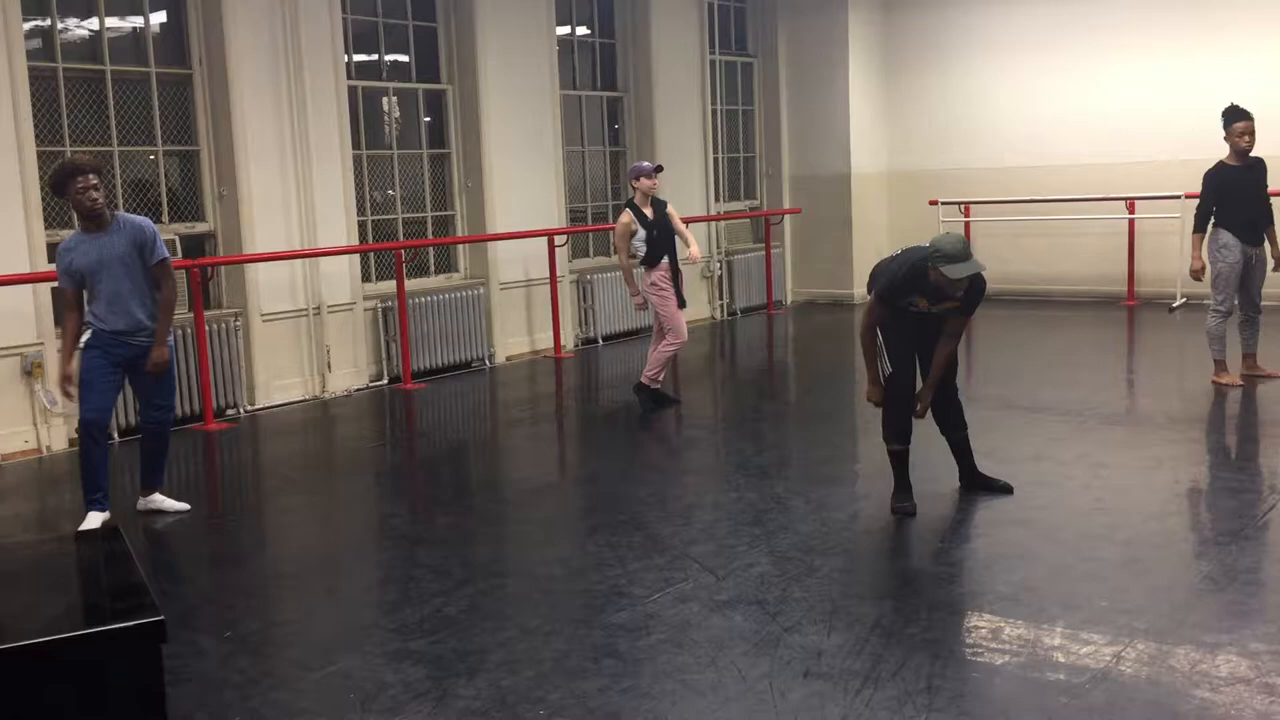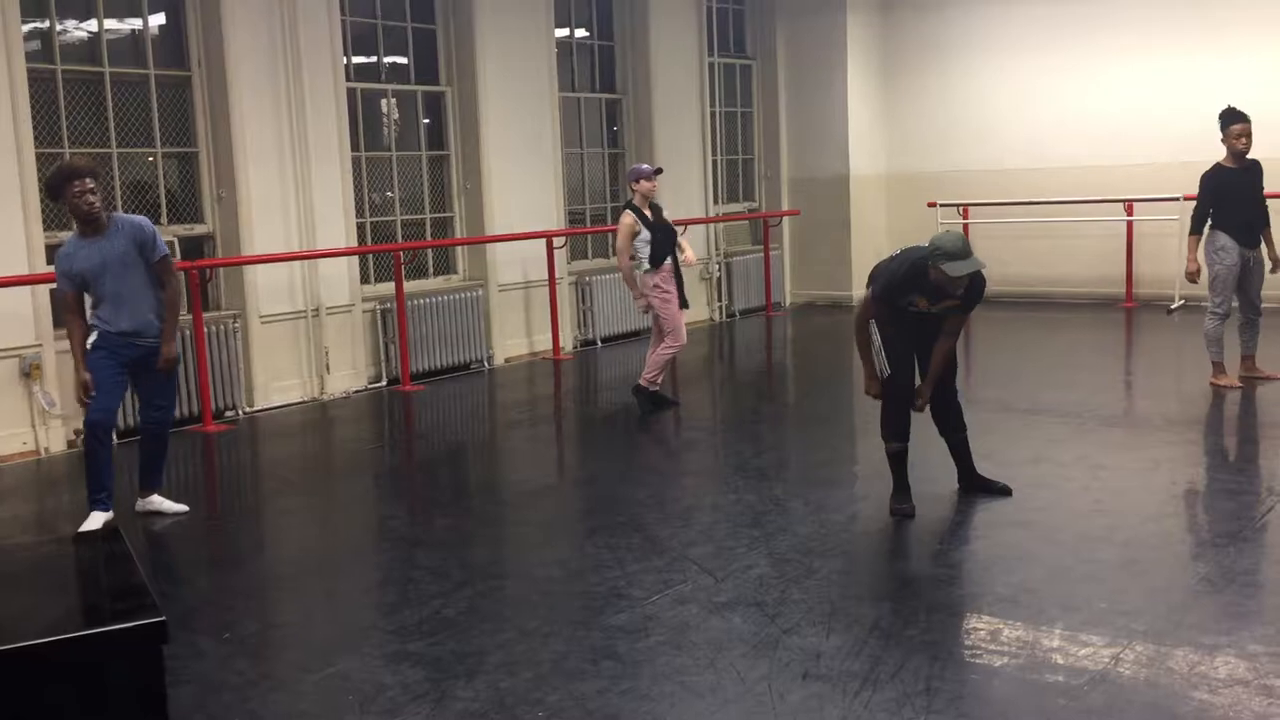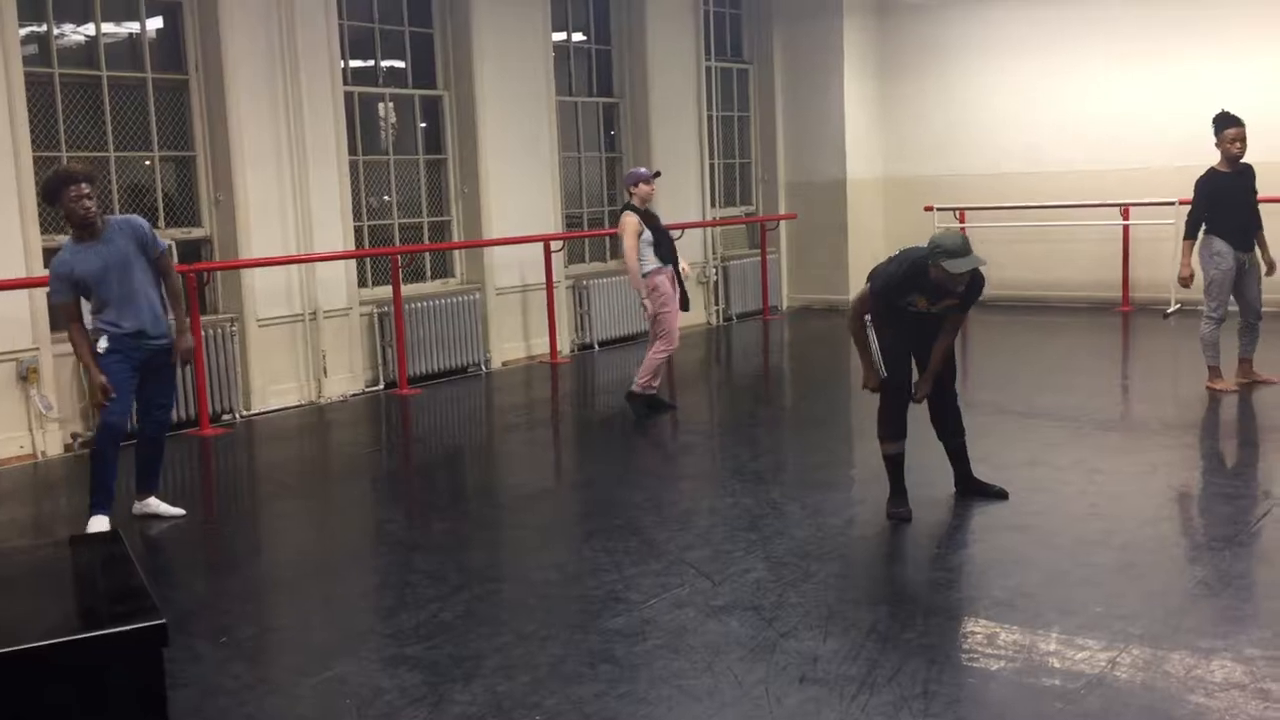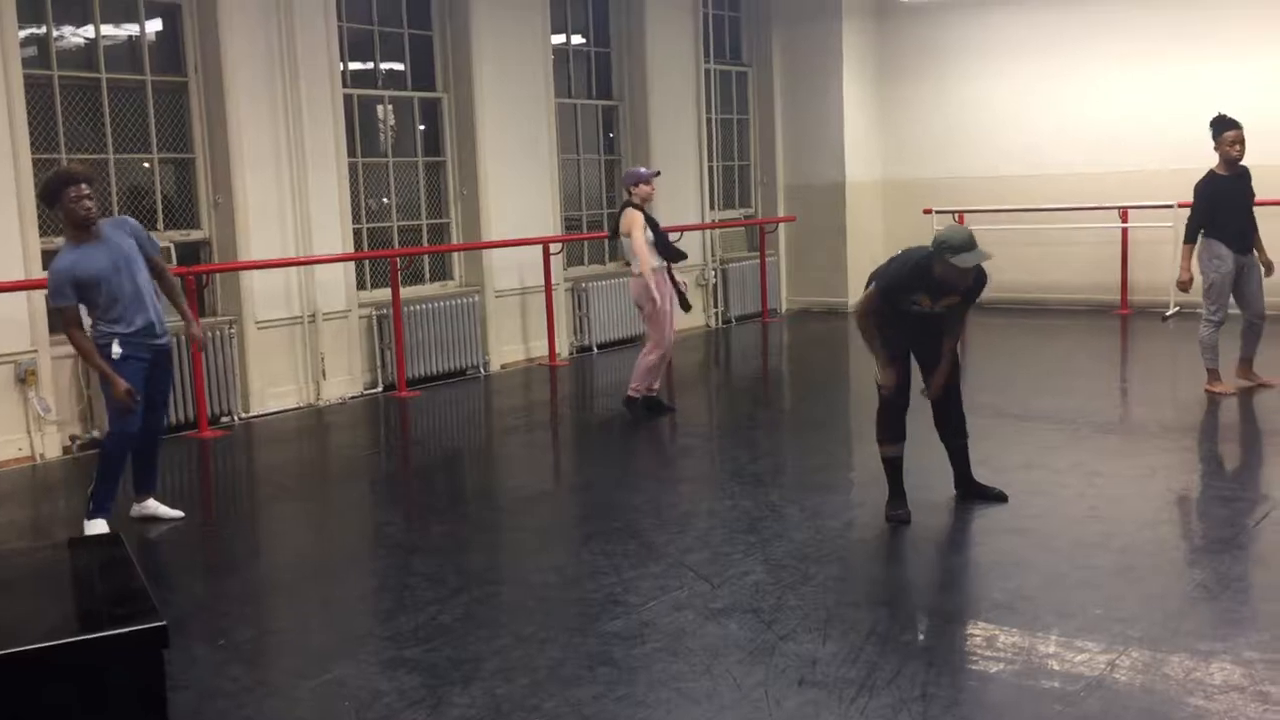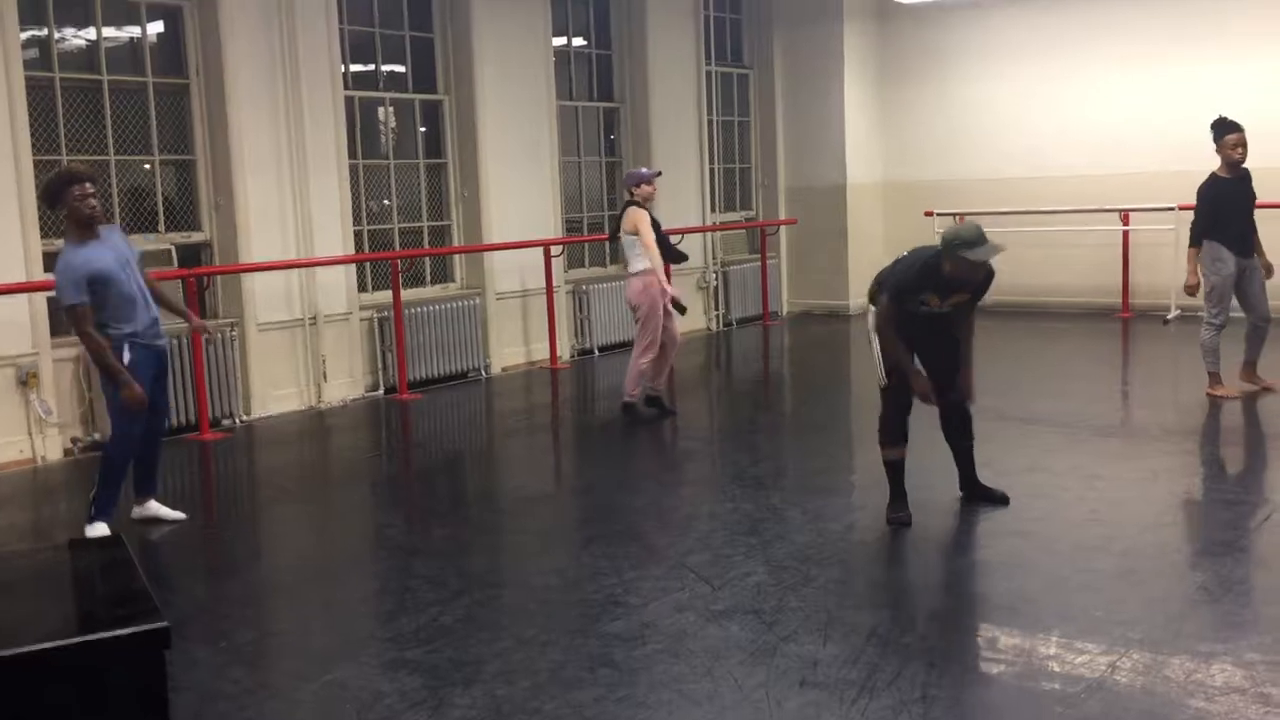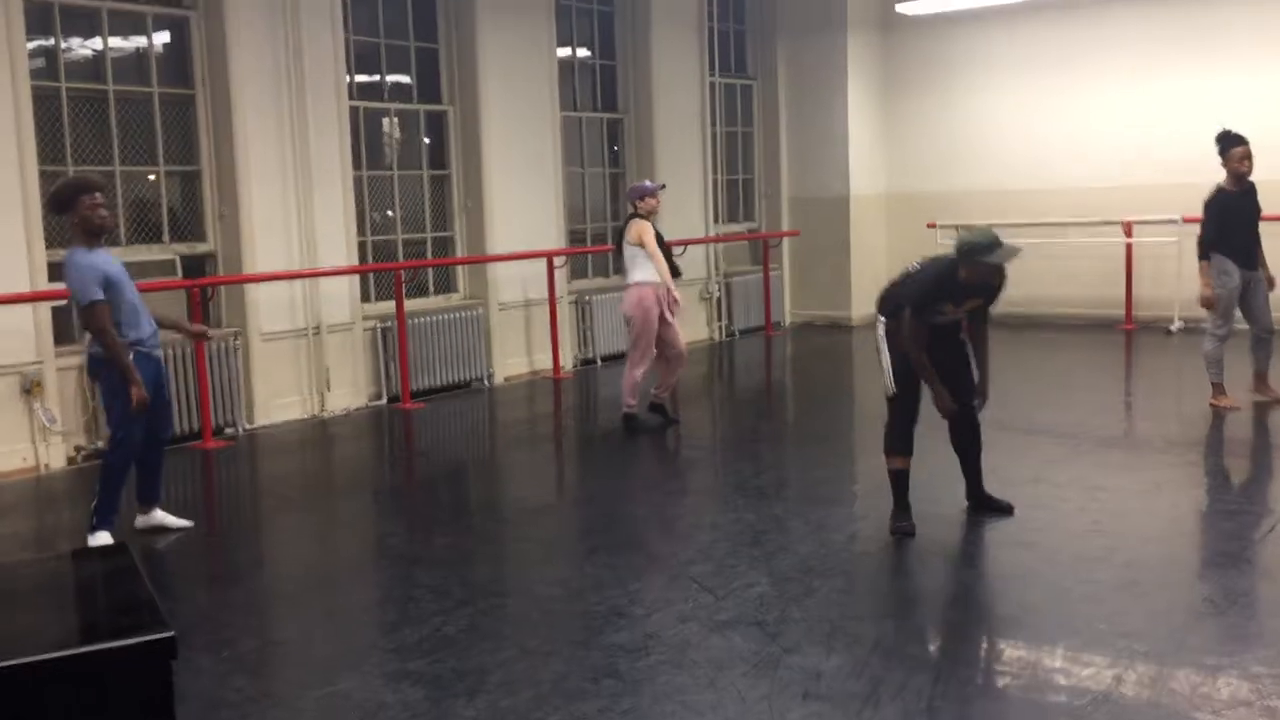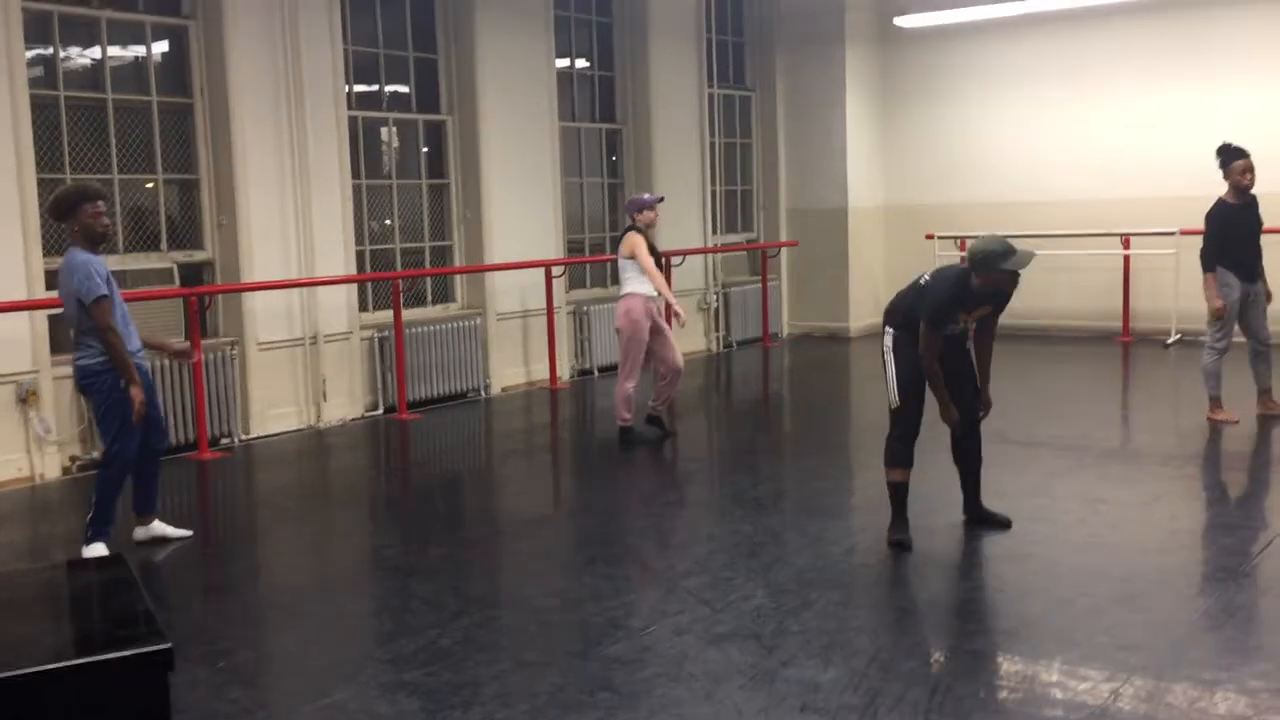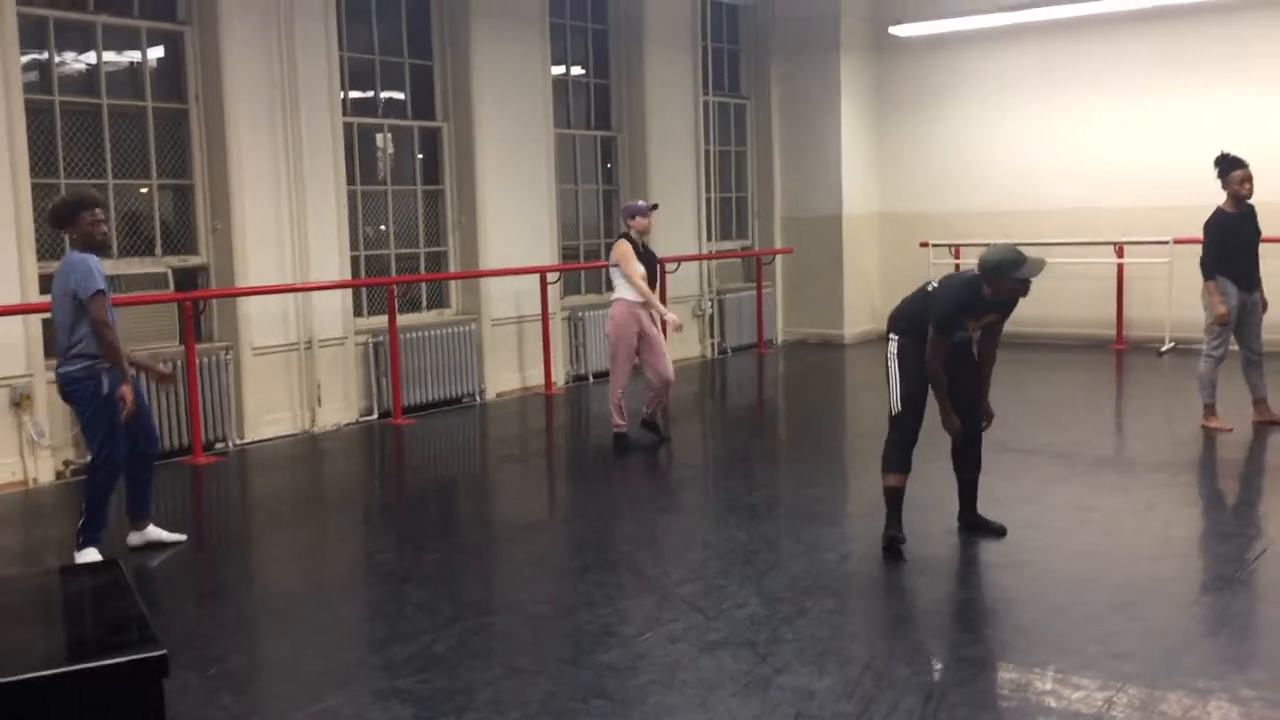
dt=0.1s
person 1, frame 1
left shoulder: (139, 229)
right shoulder: (68, 252)
left elbow: (167, 287)
right elbow: (73, 310)
left wrist: (161, 343)
right wrist: (66, 361)
left hip: (150, 343)
right hip: (102, 344)
left knee: (159, 420)
right knee: (93, 420)
left ankle: (150, 493)
right ankle: (97, 507)
person 1, frame 2
left shoulder: (138, 228)
right shoulder: (67, 256)
left elbow: (170, 283)
right elbow: (74, 315)
left wrist: (169, 339)
right wrist: (80, 367)
left hip: (153, 342)
right hip: (108, 344)
left knee: (159, 421)
right knee: (98, 421)
left ankle: (148, 495)
right ankle: (100, 506)
person 1, frame 3
left shoulder: (132, 227)
right shoulder: (64, 264)
left elbow: (170, 277)
right elbow: (74, 324)
left wrist: (183, 329)
right wrist: (93, 372)
left hip: (159, 343)
right hip: (114, 347)
left knee: (156, 424)
right knee: (111, 425)
left ankle: (145, 497)
right ankle: (99, 511)
person 1, frame 4
left shoulder: (126, 229)
right shoulder: (64, 266)
left elbow: (161, 273)
right elbow: (74, 329)
left wrist: (189, 320)
right wrist: (110, 377)
left hip: (157, 343)
right hip: (121, 349)
left knee: (152, 426)
right knee: (124, 429)
left ankle: (143, 499)
right ankle: (97, 514)
person 1, frame 5
left shoulder: (112, 235)
right shoulder: (71, 264)
left elbow: (143, 283)
right elbow: (87, 331)
left wrist: (186, 314)
right wrist: (123, 381)
left hip: (151, 344)
right hip: (126, 353)
left knee: (154, 426)
right knee: (128, 434)
left ankle: (144, 500)
right ankle: (98, 518)
person 1, frame 6
left shoulder: (102, 250)
right shoulder: (81, 265)
right elbow: (102, 329)
left wrist: (181, 326)
right wrist: (133, 381)
left hip: (146, 354)
right hip: (123, 361)
left knee: (157, 434)
right knee: (127, 441)
left ankle: (148, 510)
right ankle: (100, 527)
person 1, frame 7
left shoulder: (86, 262)
right shoulder: (85, 263)
right elbow: (105, 328)
left wrist: (164, 346)
right wrist: (133, 382)
left hip: (123, 368)
right hip: (107, 373)
left knee: (152, 441)
right knee: (121, 454)
left ankle: (146, 521)
right ankle: (94, 539)
person 1, frame 8
left shoulder: (79, 266)
right shoulder: (83, 264)
right elbow: (101, 325)
left wrist: (150, 367)
right wrist: (126, 379)
left hip: (106, 374)
right hip: (92, 378)
left knee: (145, 447)
right knee: (109, 459)
left ankle: (140, 527)
right ankle: (87, 545)
person 2, frame 1
left shoulder: (974, 285)
right shoulder: (902, 273)
left elbow: (950, 338)
right elbow: (868, 326)
left wrist: (929, 389)
right wrist: (873, 382)
left hip: (934, 314)
right hip: (891, 310)
left knee: (945, 390)
right knee: (900, 388)
left ankle: (969, 474)
right ankle: (901, 486)
person 2, frame 2
left shoulder: (974, 283)
right shoulder: (902, 272)
left elbow: (949, 335)
right elbow: (862, 319)
left wrist: (928, 384)
right wrist: (870, 375)
left hip: (933, 315)
right hip: (890, 312)
left knee: (944, 390)
right knee: (898, 389)
left ankle: (968, 476)
right ankle: (900, 488)
person 2, frame 3
left shoulder: (972, 282)
right shoulder: (902, 270)
left elbow: (949, 330)
right elbow: (856, 313)
left wrist: (927, 376)
right wrist: (869, 369)
left hip: (930, 317)
right hip: (886, 314)
left knee: (943, 392)
right knee: (895, 394)
left ankle: (965, 479)
right ankle: (897, 492)
person 2, frame 4
left shoulder: (975, 279)
right shoulder: (906, 270)
left elbow: (954, 324)
right elbow: (863, 314)
left wrist: (943, 371)
right wrist: (885, 367)
left hip: (931, 318)
right hip: (886, 316)
left knee: (948, 394)
right knee: (895, 397)
left ankle: (965, 482)
right ankle: (895, 494)
person 2, frame 5
left shoulder: (982, 275)
right shoulder: (914, 270)
left elbow: (963, 319)
right elbow: (882, 324)
left wrist: (965, 371)
right wrist: (914, 375)
left hip: (935, 317)
right hip: (891, 317)
left knee: (955, 398)
right knee: (897, 400)
left ankle: (970, 484)
right ankle: (897, 497)
person 2, frame 6
left shoulder: (992, 281)
right shoulder: (931, 280)
left elbow: (978, 323)
right elbow: (913, 343)
left wrist: (983, 377)
right wrist: (938, 390)
left hip: (945, 327)
right hip: (899, 324)
left knee: (965, 407)
right knee: (904, 410)
left ankle: (977, 494)
right ankle: (900, 507)
person 2, frame 7
left shoulder: (1000, 290)
right shoulder: (945, 290)
left elbow: (984, 334)
right elbow: (927, 355)
left wrist: (983, 388)
right wrist: (944, 404)
left hip: (951, 335)
right hip: (905, 333)
left knee: (969, 416)
right knee: (905, 423)
left ankle: (973, 507)
right ankle: (898, 520)
person 2, frame 8
left shoulder: (1006, 298)
right shoulder: (955, 297)
left elbow: (988, 343)
right elbow: (934, 362)
left wrist: (984, 397)
right wrist: (946, 413)
left hip: (956, 342)
right hip: (910, 340)
left knee: (972, 425)
right knee: (905, 428)
left ankle: (968, 515)
right ankle: (893, 524)
person 3, frame 1
right shoulder: (1217, 174)
right elbow: (1203, 214)
right wrist: (1196, 256)
left hip: (1254, 247)
right hip: (1227, 244)
left knee: (1252, 308)
right knee: (1222, 307)
left ankle: (1249, 363)
right ankle: (1219, 370)
person 3, frame 2
left shoulder: (1255, 168)
right shoulder: (1214, 176)
right elbow: (1199, 216)
right wrist: (1192, 258)
left hip: (1251, 248)
right hip: (1224, 246)
left knee: (1252, 310)
right knee: (1219, 310)
left ankle: (1248, 365)
right ankle: (1218, 372)
person 3, frame 3
left shoulder: (1248, 172)
right shoulder: (1209, 181)
left elbow: (1253, 215)
right elbow: (1194, 221)
left wrist: (1265, 252)
right wrist: (1185, 263)
left hip: (1246, 252)
right hip: (1219, 250)
left knee: (1253, 313)
right knee: (1215, 314)
left ankle: (1245, 368)
right ankle: (1214, 376)
person 3, frame 4
left shoulder: (1244, 175)
right shoulder: (1208, 184)
left elbow: (1248, 217)
right elbow: (1194, 225)
left wrist: (1262, 253)
right wrist: (1185, 267)
left hip: (1245, 254)
right hip: (1219, 253)
left knee: (1256, 315)
right knee: (1214, 317)
left ankle: (1245, 367)
right ankle: (1213, 379)
person 3, frame 5
left shoulder: (1245, 177)
right shoulder: (1211, 187)
left elbow: (1248, 220)
right elbow: (1198, 229)
left wrist: (1262, 256)
right wrist: (1192, 271)
left hip: (1246, 257)
right hip: (1220, 256)
left knee: (1260, 316)
right knee: (1216, 320)
left ankle: (1249, 370)
right ankle: (1214, 382)
person 3, frame 6
left shoulder: (1250, 190)
right shoulder: (1218, 199)
left elbow: (1253, 233)
right elbow: (1206, 242)
right wrist: (1205, 283)
left hip: (1250, 269)
right hip: (1226, 268)
right knee: (1219, 331)
right ankle: (1217, 393)
person 3, frame 7
left shoulder: (1252, 202)
right shoulder: (1219, 212)
left elbow: (1254, 246)
right elbow: (1208, 255)
right wrist: (1213, 295)
left hip: (1251, 283)
right hip: (1227, 282)
right knee: (1218, 344)
right ankle: (1215, 406)
person 3, frame 8
left shoulder: (1250, 212)
right shoulder: (1217, 221)
left elbow: (1251, 256)
right elbow: (1208, 263)
right wrist: (1216, 302)
left hip: (1249, 292)
right hip: (1226, 290)
left knee: (1253, 352)
right knee: (1214, 352)
right ankle: (1209, 414)
person 4, frame 1
left shoulder: (663, 207)
right shoulder: (627, 219)
left elbow: (683, 232)
right elbow: (623, 259)
left wrist: (692, 245)
right wrist: (635, 293)
left hip: (672, 275)
right hip: (656, 279)
left knee: (662, 336)
right knee: (677, 336)
left ankle: (654, 389)
right ankle: (645, 383)
person 4, frame 2
left shoulder: (657, 210)
right shoulder: (628, 219)
left elbow: (673, 237)
right elbow: (623, 262)
left wrist: (687, 250)
right wrist: (638, 295)
left hip: (672, 276)
right hip: (656, 281)
left knee: (661, 338)
right knee: (676, 339)
left ankle: (653, 391)
right ankle: (644, 385)
person 4, frame 3
left shoulder: (647, 214)
right shoulder: (630, 219)
right elbow: (630, 262)
left wrist: (679, 265)
right wrist: (645, 297)
left hip: (666, 279)
right hip: (655, 283)
left knee: (662, 340)
right knee: (668, 342)
left ankle: (650, 394)
right ankle: (636, 392)
person 4, frame 4
left shoulder: (640, 214)
right shoulder: (633, 216)
right elbow: (641, 253)
left wrist: (674, 277)
right wrist: (652, 289)
left hip: (660, 279)
right hip: (649, 283)
left knee: (663, 343)
right knee: (657, 345)
left ankle: (650, 395)
right ankle: (633, 396)
person 4, frame 5
left shoulder: (632, 214)
right shoulder: (638, 213)
right elbow: (650, 247)
left wrist: (662, 283)
right wrist: (664, 283)
left hip: (652, 284)
right hip: (645, 284)
left knee: (669, 341)
right knee: (647, 347)
left ankle: (653, 393)
right ankle: (629, 402)
person 4, frame 6
left shoulder: (634, 227)
right shoulder: (642, 225)
right elbow: (657, 259)
right wrist: (673, 291)
left hip: (652, 297)
right hip: (642, 297)
left knee: (677, 352)
right knee: (639, 359)
left ankle: (659, 401)
right ankle: (629, 414)
person 4, frame 7
left shoulder: (642, 241)
right shoulder: (634, 238)
right elbow: (653, 274)
right wrist: (675, 304)
left hip: (651, 308)
right hip: (633, 309)
left knee: (674, 366)
right knee: (630, 372)
left ankle: (655, 413)
right ankle: (625, 427)
person 4, frame 8
left shoulder: (646, 250)
right shoulder: (623, 247)
right elbow: (637, 283)
right wrist: (665, 312)
left hip: (646, 315)
right hip: (624, 314)
left knee: (664, 376)
right knee: (620, 378)
left ankle: (651, 418)
right ankle: (619, 432)
